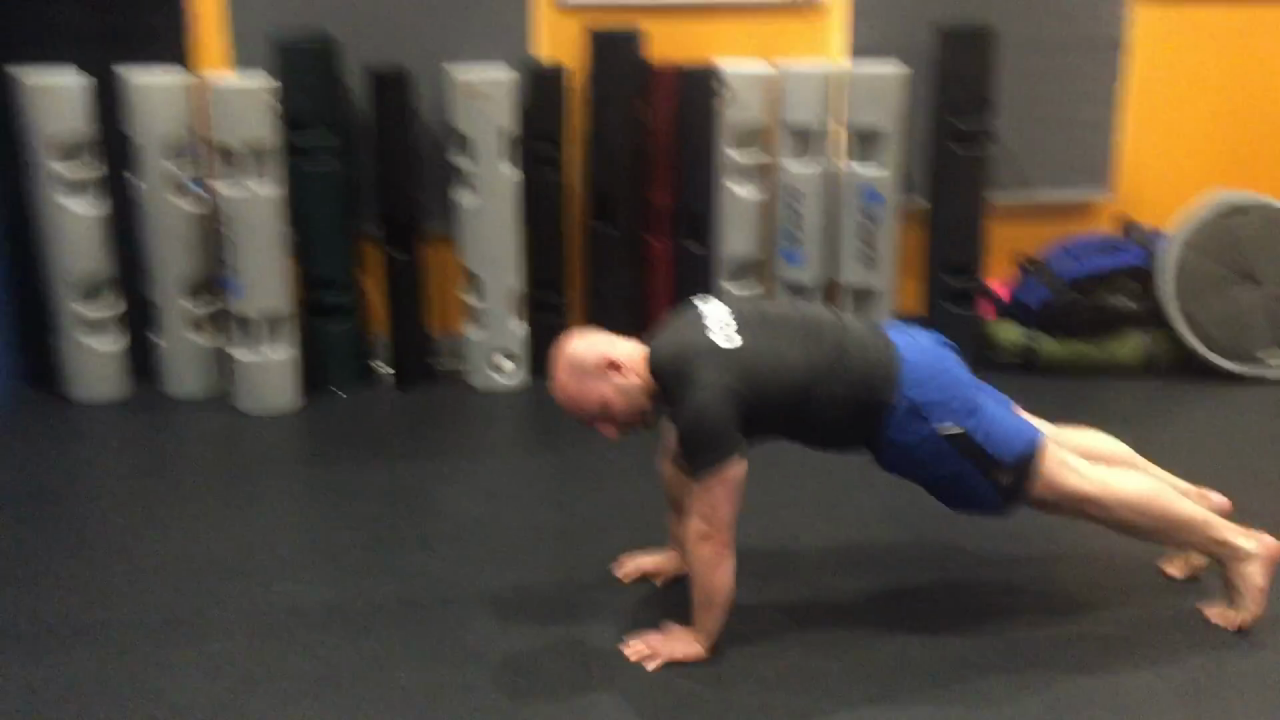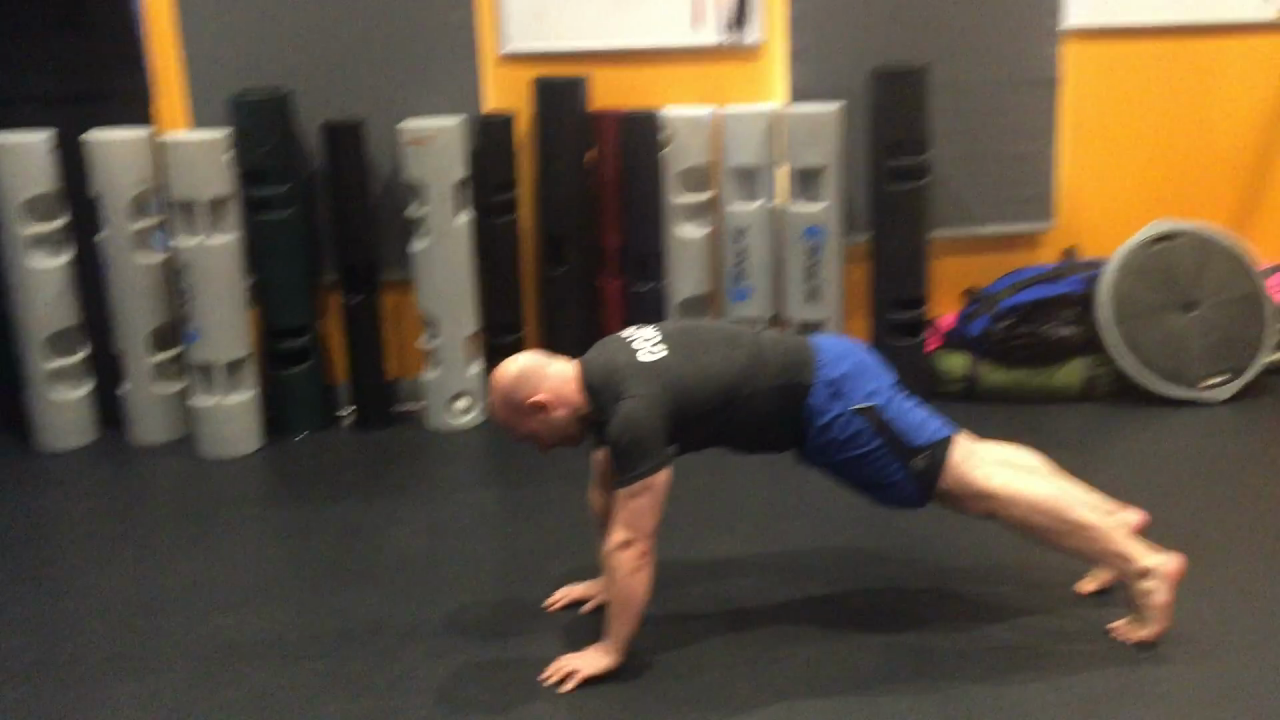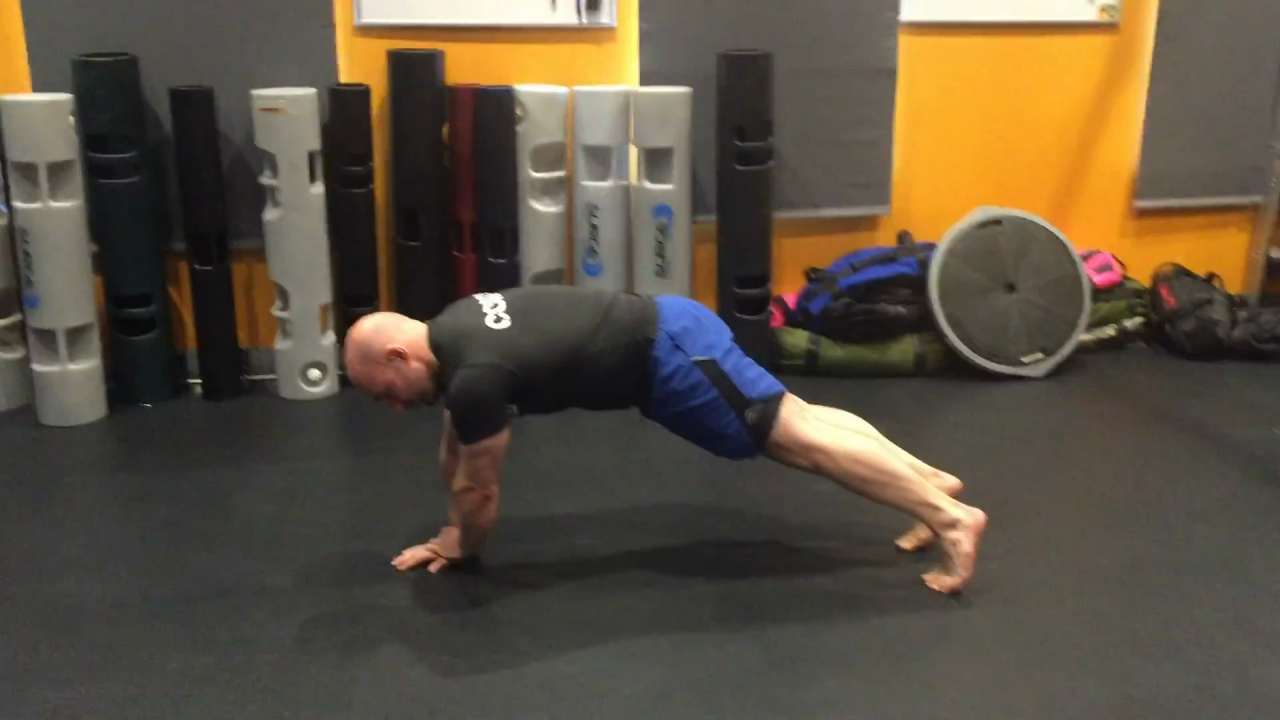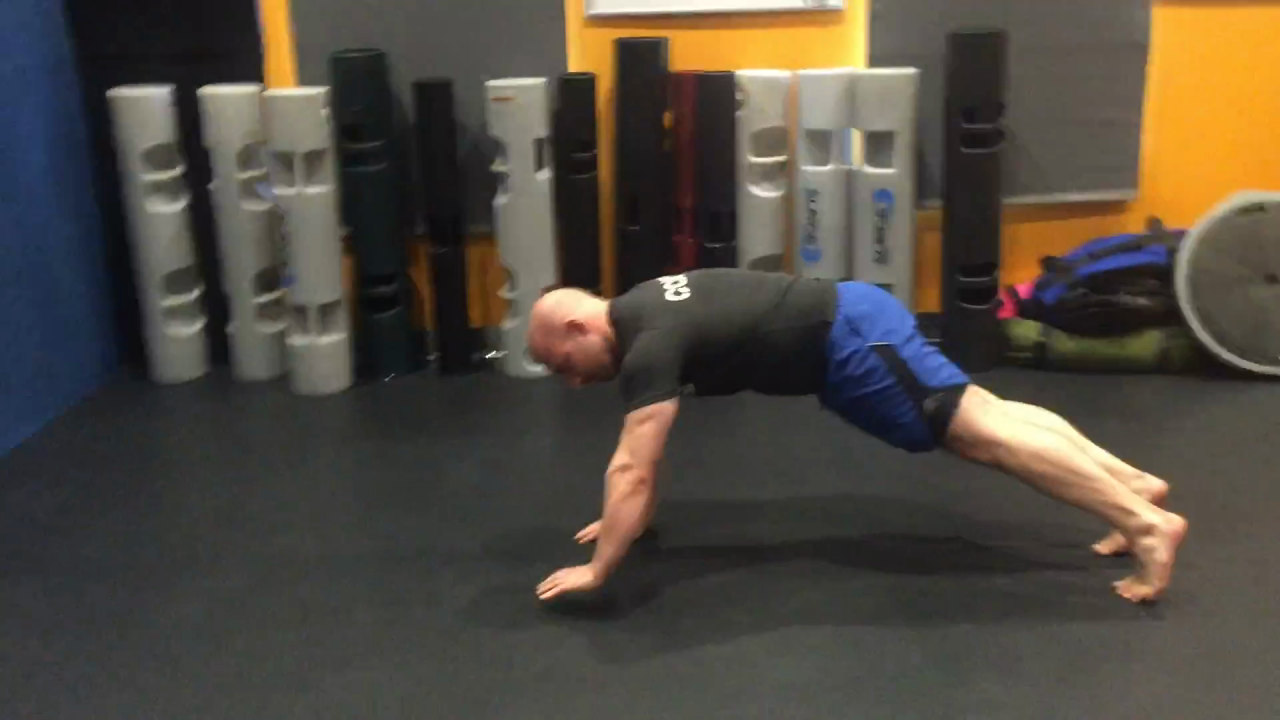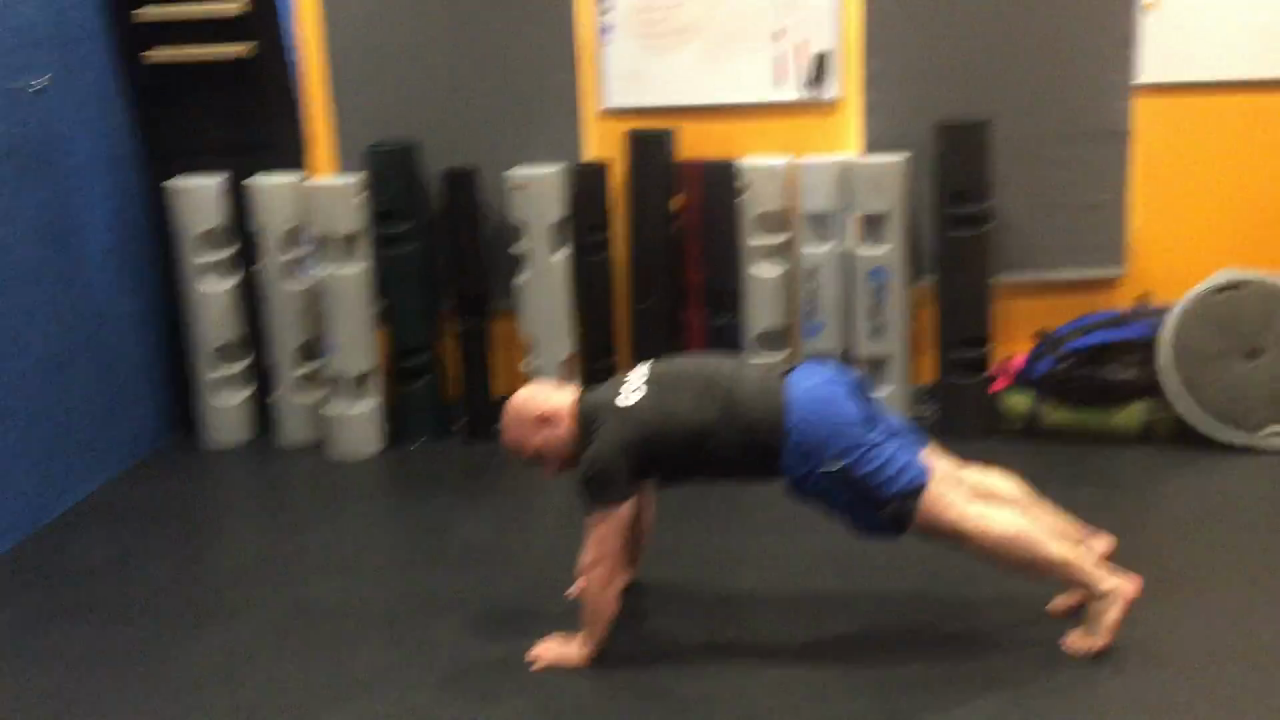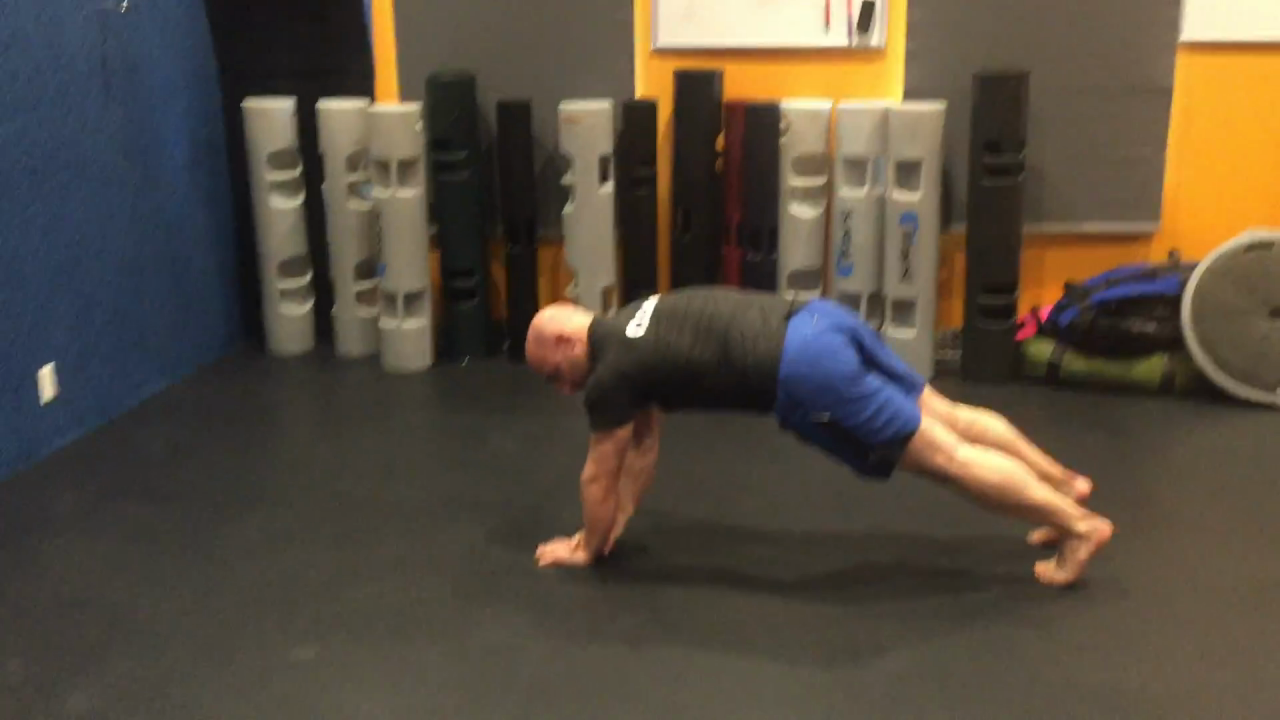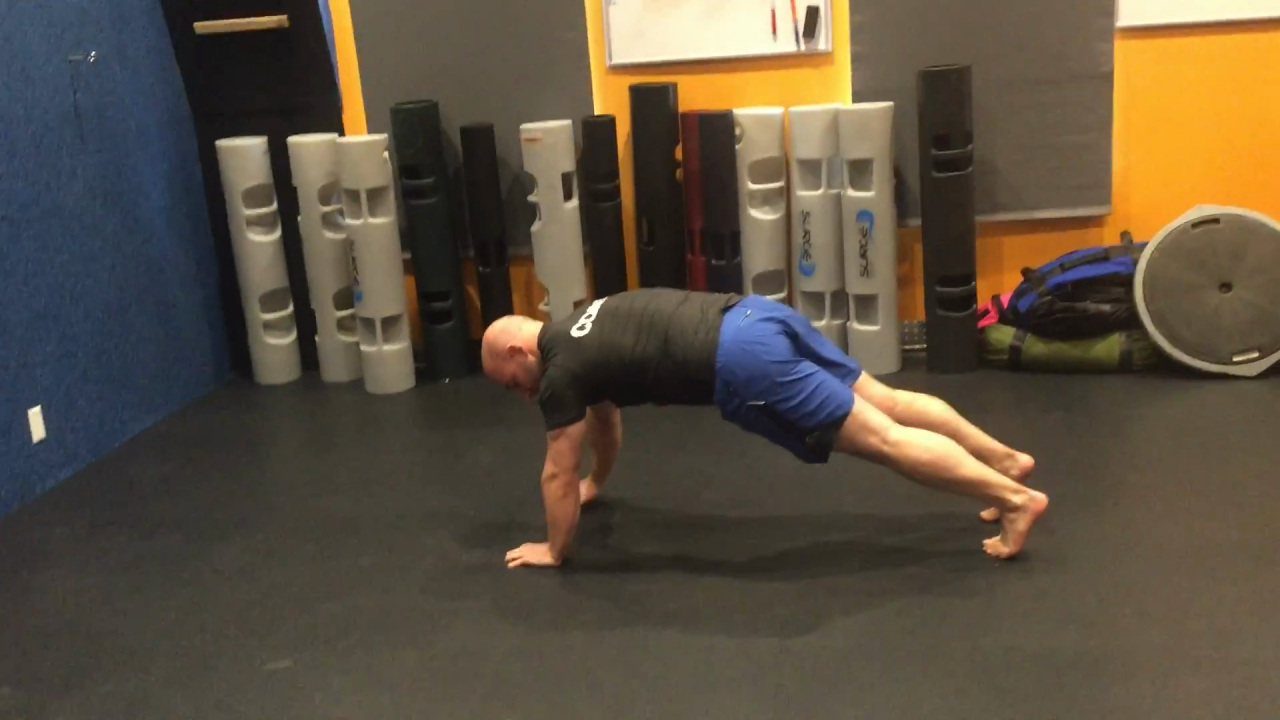
dt=0.7s
person 1, frame 1
left shoulder: (702, 391)
right shoulder: (672, 342)
left elbow: (713, 530)
right elbow: (677, 463)
left wrist: (699, 637)
right wrist: (674, 552)
left hip: (908, 407)
right hip: (898, 355)
left knee: (1062, 481)
right knee: (1046, 441)
right ankle: (1199, 499)
person 1, frame 2
left shoulder: (631, 406)
right shoulder: (598, 374)
left elbow: (633, 542)
right elbow: (605, 489)
left wrist: (610, 650)
right wrist: (607, 580)
left hip: (829, 398)
right hip: (821, 379)
left knee: (969, 481)
right knee: (967, 457)
left ankle: (1143, 566)
right ankle: (1115, 517)
person 1, frame 3
left shoulder: (475, 373)
right shoulder: (451, 334)
left elbow: (478, 488)
right elbow: (457, 451)
left wrist: (462, 544)
right wrist: (455, 531)
left hip: (668, 357)
right hip: (663, 332)
left knee: (797, 436)
right knee: (797, 421)
left ankle: (951, 517)
right ankle: (934, 484)
person 1, frame 4
left shoulder: (649, 343)
right shoulder: (638, 314)
left elbow: (631, 466)
right elbow: (645, 448)
left wrist: (598, 571)
right wrist: (634, 514)
left hip: (850, 340)
right hip: (847, 324)
left knee: (987, 434)
right knee: (984, 411)
left ankle: (1148, 527)
right ankle: (1135, 485)
person 1, frame 5
left shoulder: (605, 444)
right shoulder: (615, 404)
left elbow: (599, 558)
right elbow: (639, 498)
left wrist: (585, 644)
right wrist: (624, 570)
left hip: (809, 433)
right hip: (814, 385)
left knee: (952, 514)
right knee: (953, 476)
left ankle: (1103, 585)
right ankle: (1085, 543)
person 1, frame 6
left shoulder: (610, 371)
right shoulder: (634, 332)
left elbow: (599, 473)
right elbow: (643, 443)
left wrist: (587, 548)
right wrist: (616, 524)
left hip: (806, 373)
right hip: (821, 323)
left knee: (945, 456)
right knee: (947, 419)
left ankle: (1079, 526)
right ankle: (1065, 484)
person 1, frame 7
left shoulder: (561, 371)
right shoulder: (584, 337)
left elbow: (558, 472)
right elbow: (606, 416)
left wrist: (554, 550)
right wrist: (596, 483)
left hip: (742, 362)
right hip: (755, 317)
left knee: (881, 437)
right knee: (885, 403)
left ankle: (1015, 499)
right ankle: (1007, 461)
